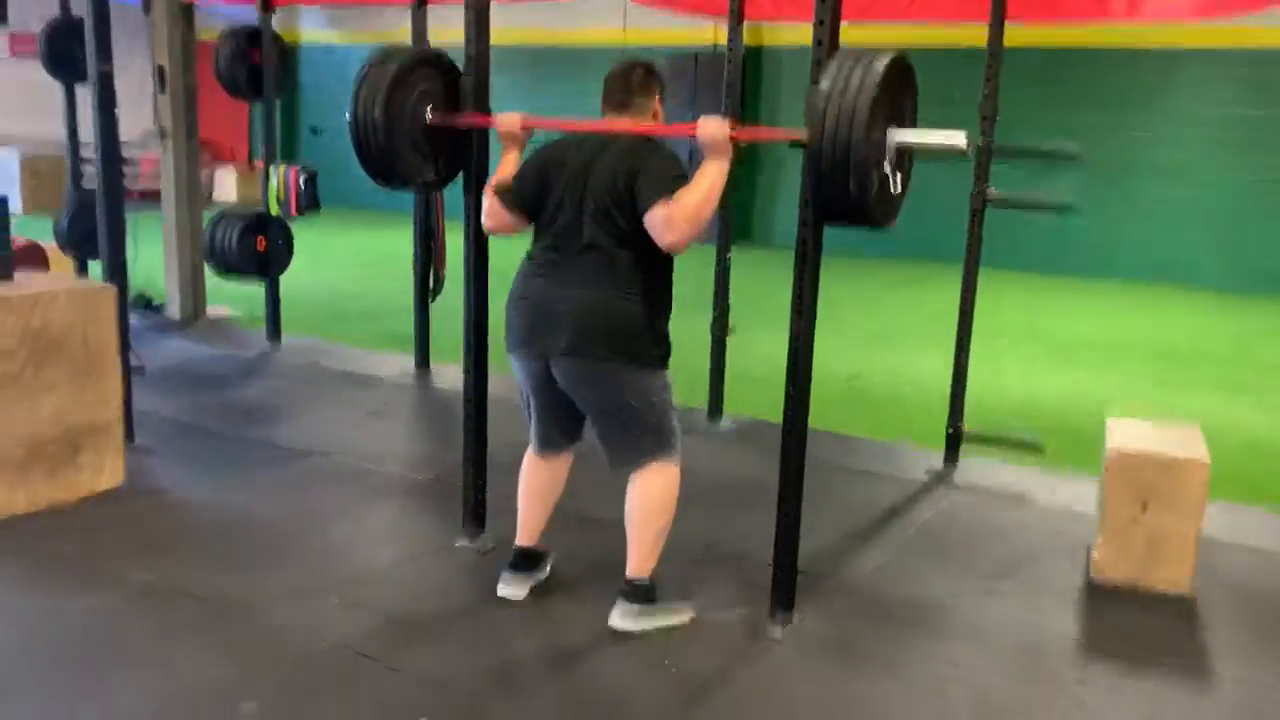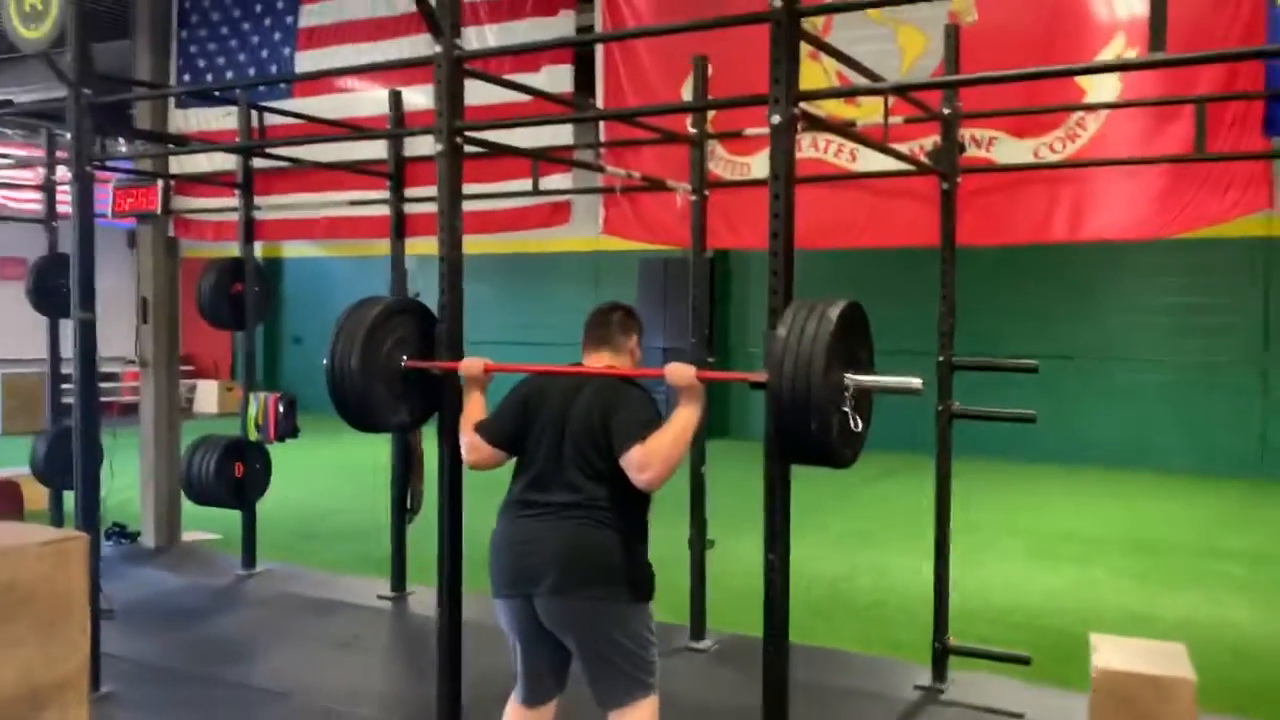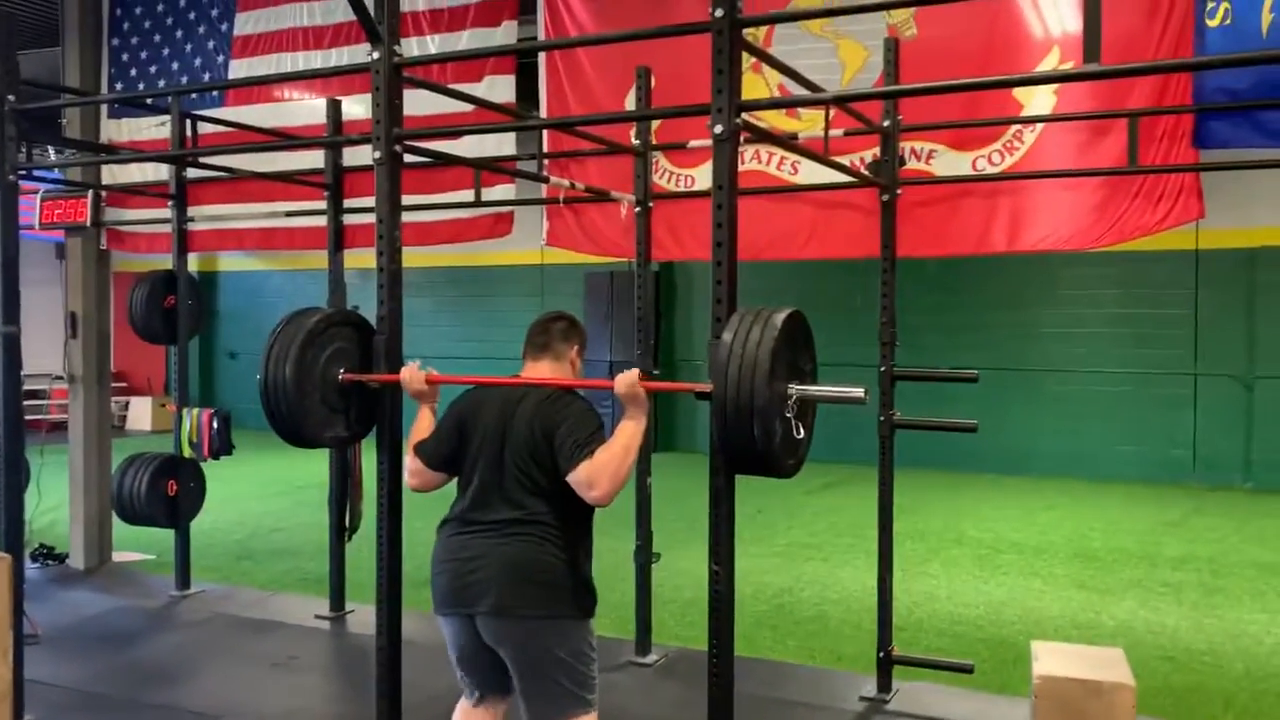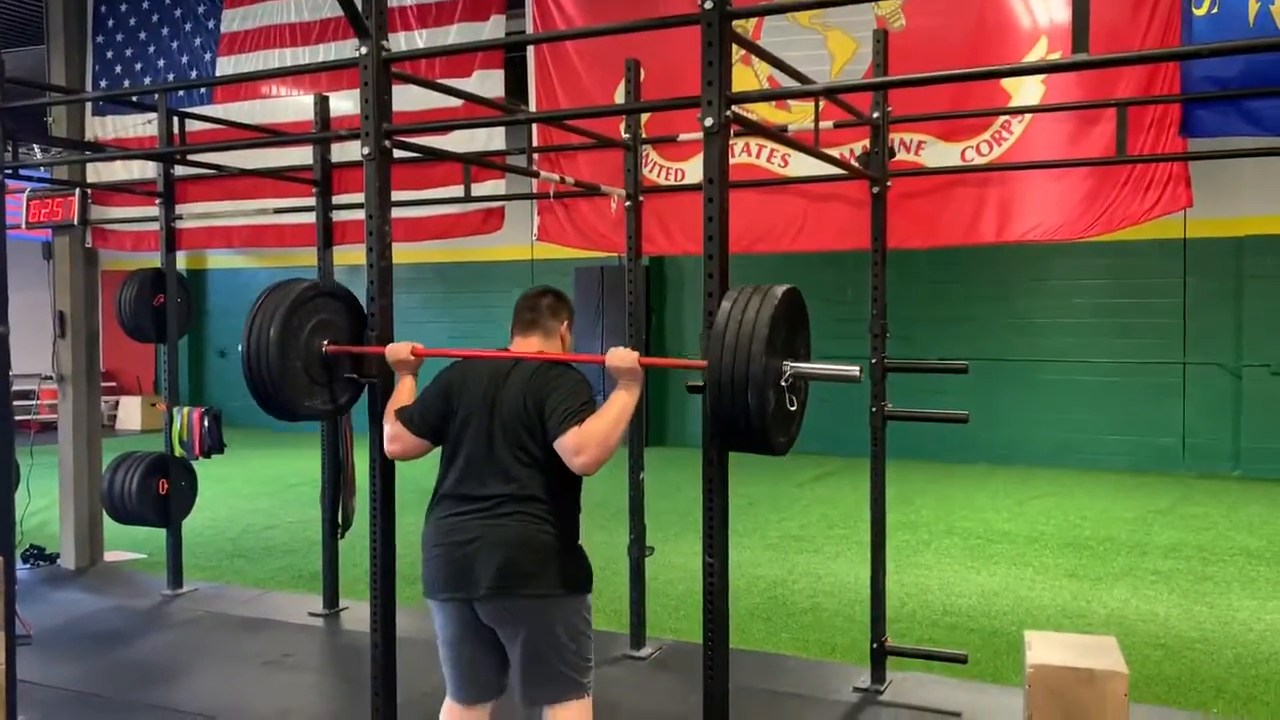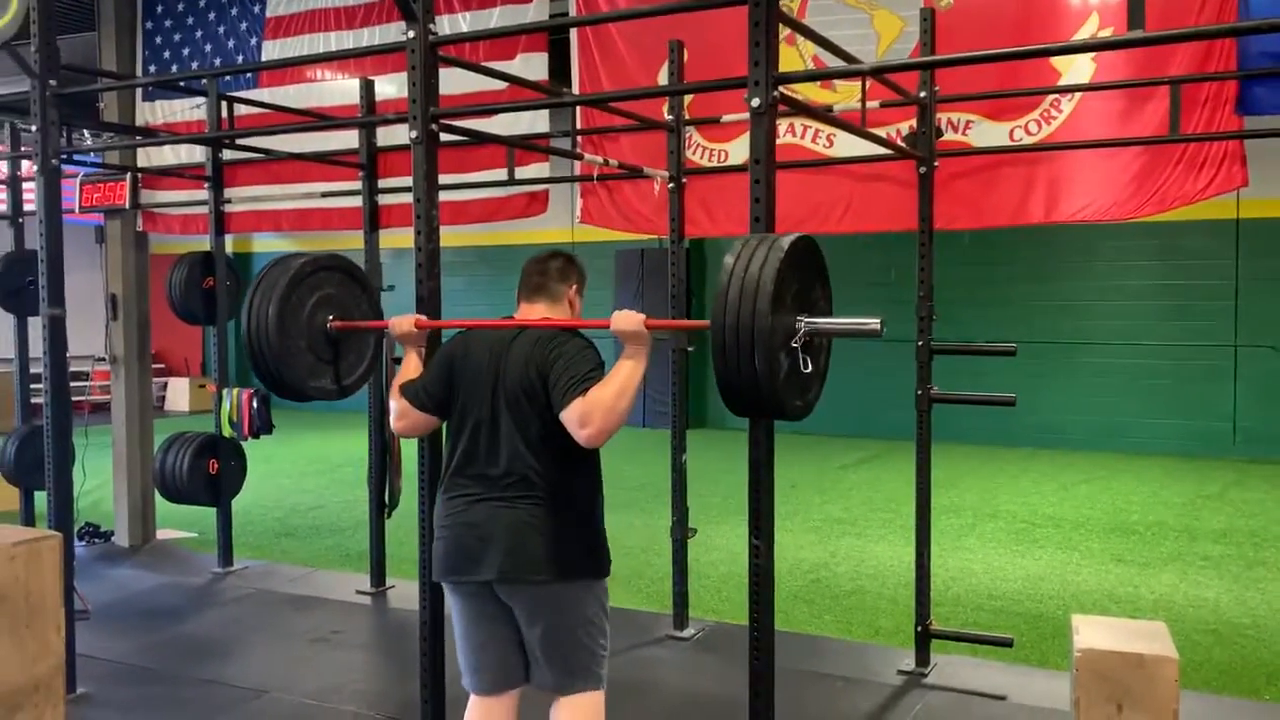
dt=1s
person 1, frame 1
left shoulder: (555, 152)
right shoulder: (652, 158)
left elbow: (492, 218)
right elbow: (673, 231)
left wrist: (511, 149)
right wrist: (716, 159)
left hip: (532, 319)
right hip: (608, 332)
left knee: (550, 444)
right knee: (655, 456)
left ankle: (522, 562)
right ankle: (637, 592)
person 1, frame 2
left shoulder: (534, 388)
right shoulder: (627, 397)
left elbow: (476, 454)
right elbow: (647, 470)
left wrist: (474, 390)
right wrist: (689, 404)
left hip: (515, 559)
right hip: (589, 568)
person 1, frame 3
left shoulder: (472, 402)
right shoulder: (568, 410)
left elbow: (418, 476)
right elbow: (597, 486)
left wrist: (426, 405)
right wrist: (634, 415)
left hip: (456, 575)
right hip: (532, 583)
person 1, frame 4
left shoulder: (459, 375)
right shoulder: (559, 380)
left elbow: (396, 443)
right elbow: (584, 454)
left wrist: (405, 374)
right wrist: (627, 387)
left hip: (450, 557)
right hip: (530, 561)
person 1, frame 5
left shoulder: (463, 347)
right shoulder: (565, 349)
left elbow: (404, 419)
right elbow: (590, 425)
left wrist: (412, 349)
right wrist: (634, 353)
left hip: (466, 542)
right hip: (548, 549)
